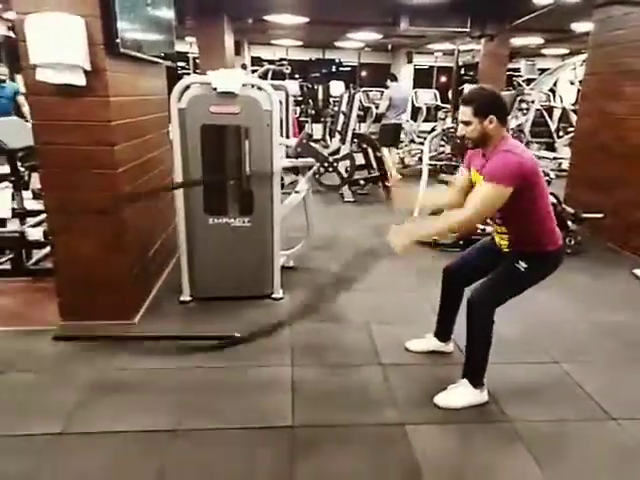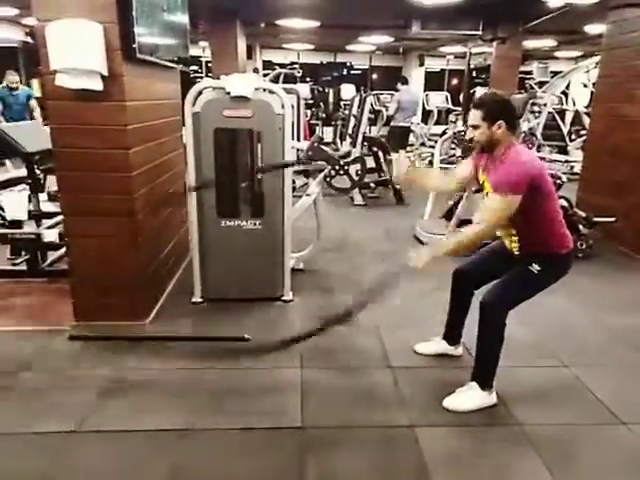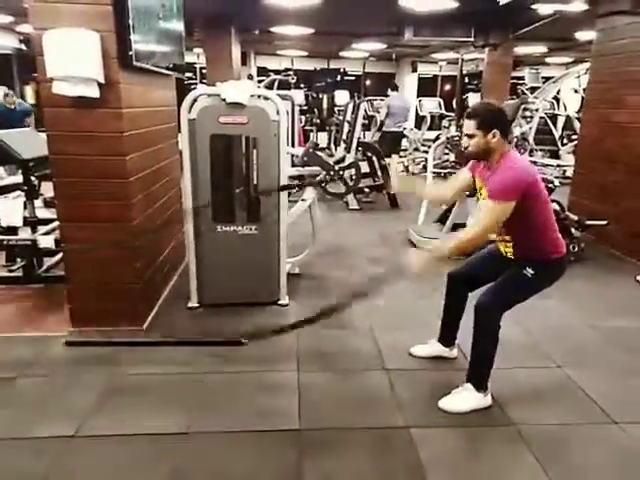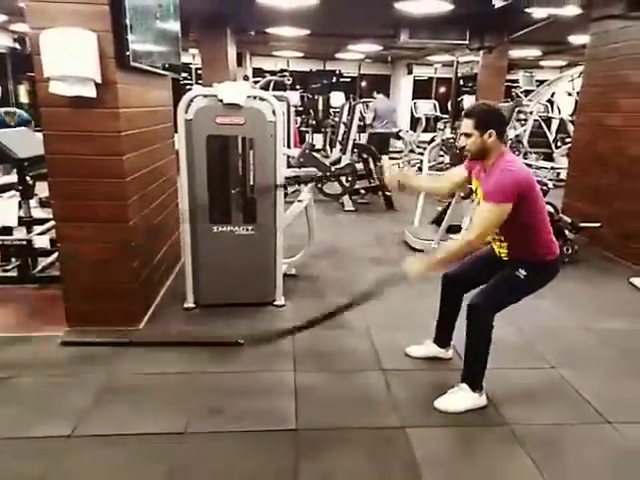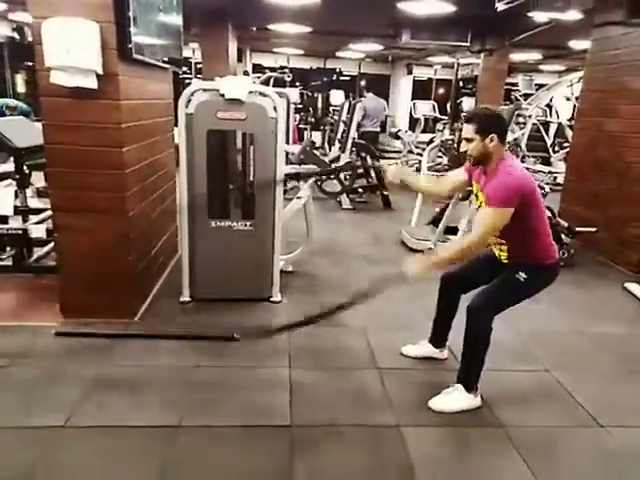
dt=0.4s
person 1, frame 1
left shoulder: (510, 162)
right shoulder: (477, 153)
left elbow: (470, 217)
right elbow: (454, 195)
left wrist: (414, 234)
right wrist: (419, 202)
left hip: (539, 252)
right hip: (506, 240)
left knee: (481, 300)
right knee: (454, 273)
left ankle: (474, 386)
right ankle: (442, 338)
person 1, frame 2
left shoulder: (518, 168)
right shoulder: (485, 154)
left elbow: (485, 228)
right elbow: (451, 183)
left wrist: (433, 252)
right wrist: (415, 174)
left hip: (550, 254)
right hip: (517, 243)
left knee: (493, 302)
right knee: (464, 276)
left ankle: (483, 389)
right ankle: (451, 342)
person 1, frame 3
left shoulder: (513, 175)
right shoulder: (480, 162)
left elbow: (479, 232)
right elbow: (450, 192)
left wrist: (426, 256)
right wrist: (414, 186)
left hip: (544, 259)
right hip: (511, 248)
left knee: (488, 306)
right knee: (458, 278)
left ankle: (478, 390)
right ankle: (446, 344)
person 1, frame 4
left shoulder: (508, 176)
right shoulder: (477, 162)
left elbow: (477, 236)
right elbow: (445, 185)
left wrist: (426, 262)
right wrist: (404, 178)
left hip: (537, 260)
right hip: (506, 249)
left knee: (481, 306)
right knee: (453, 280)
left ankle: (473, 390)
right ankle: (441, 345)
person 1, frame 5
left shoulder: (509, 181)
right shoulder: (478, 165)
left elbow: (477, 239)
right elbow: (443, 188)
left wrist: (426, 262)
right wrist: (405, 177)
left hip: (536, 264)
right hip: (505, 252)
left knee: (479, 309)
right knee: (451, 280)
left ankle: (468, 391)
right ankle: (437, 345)
